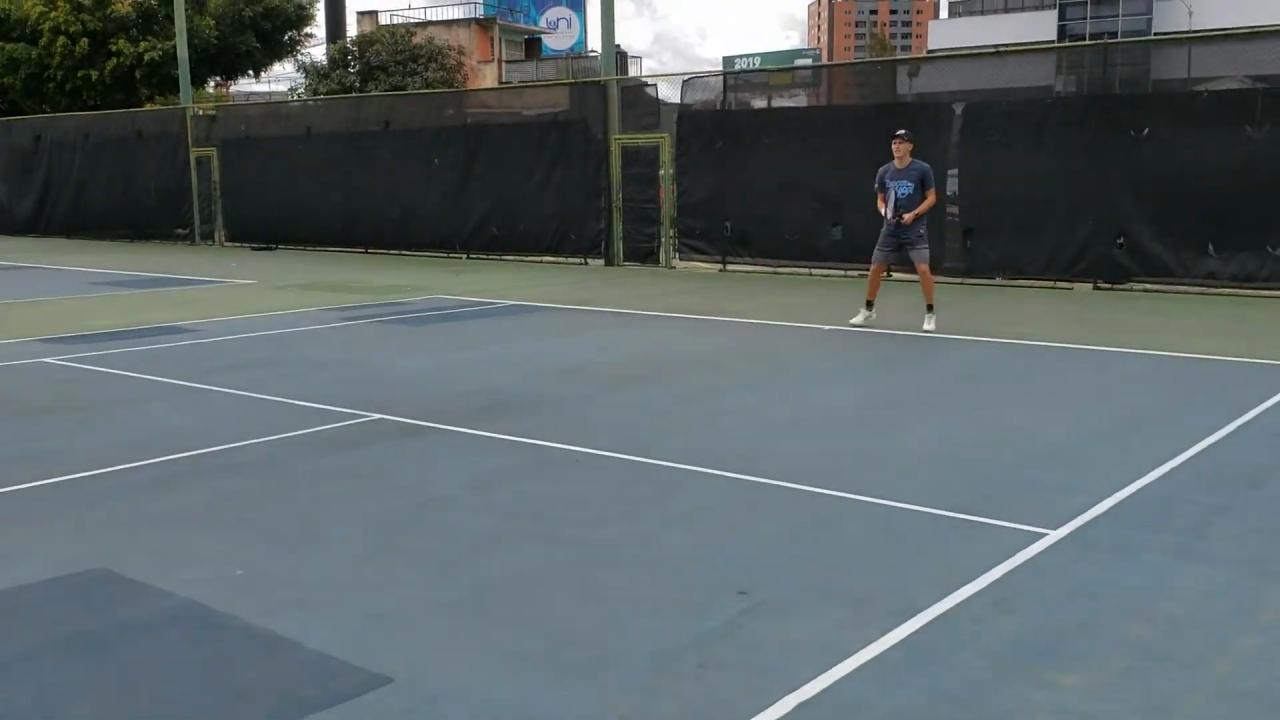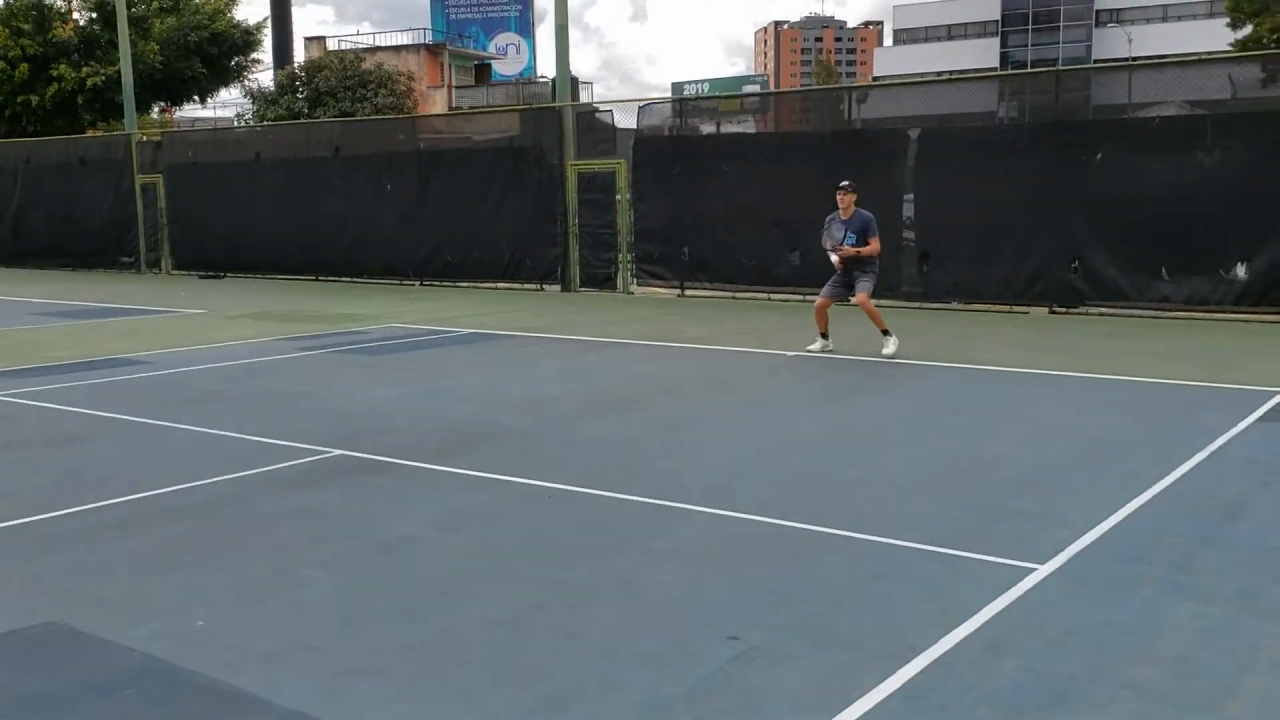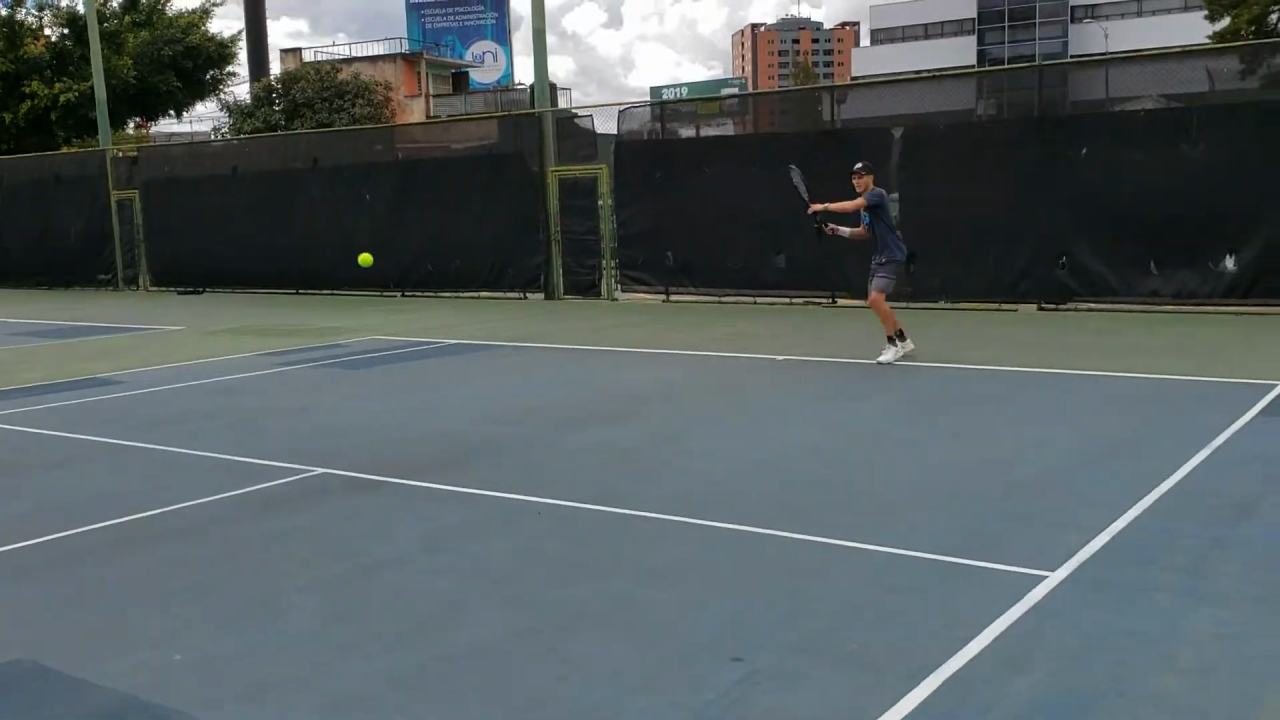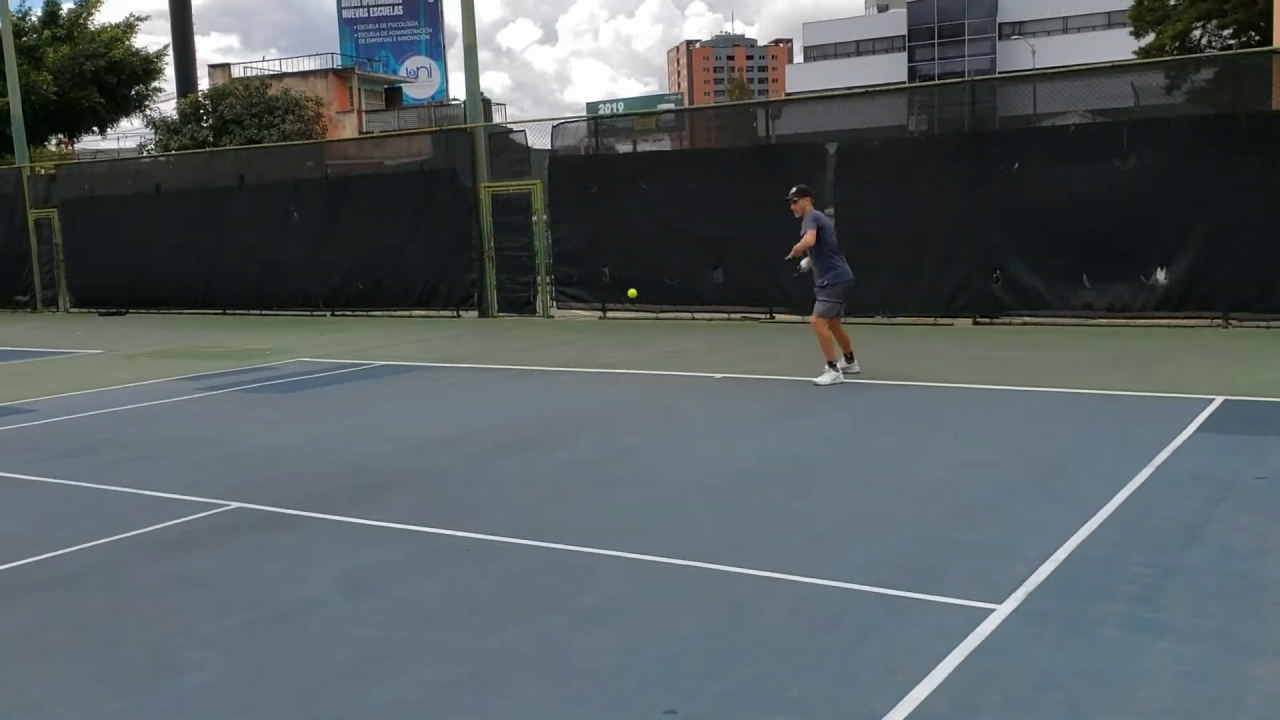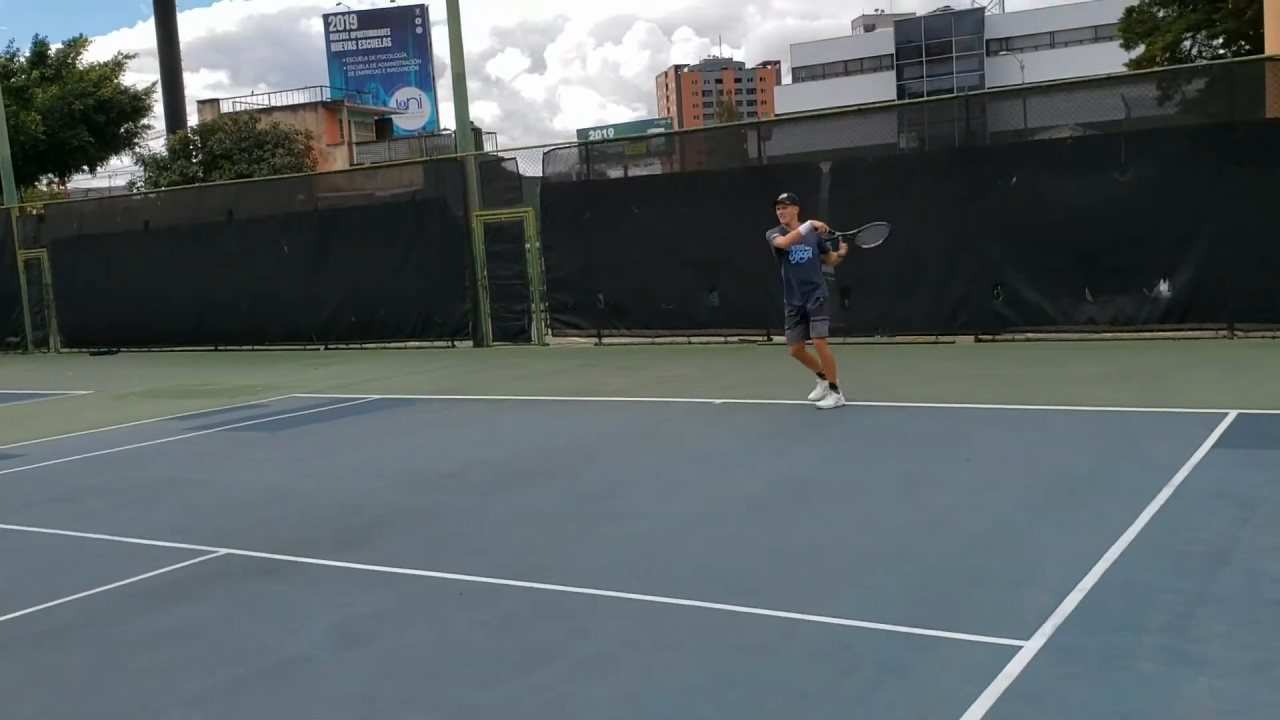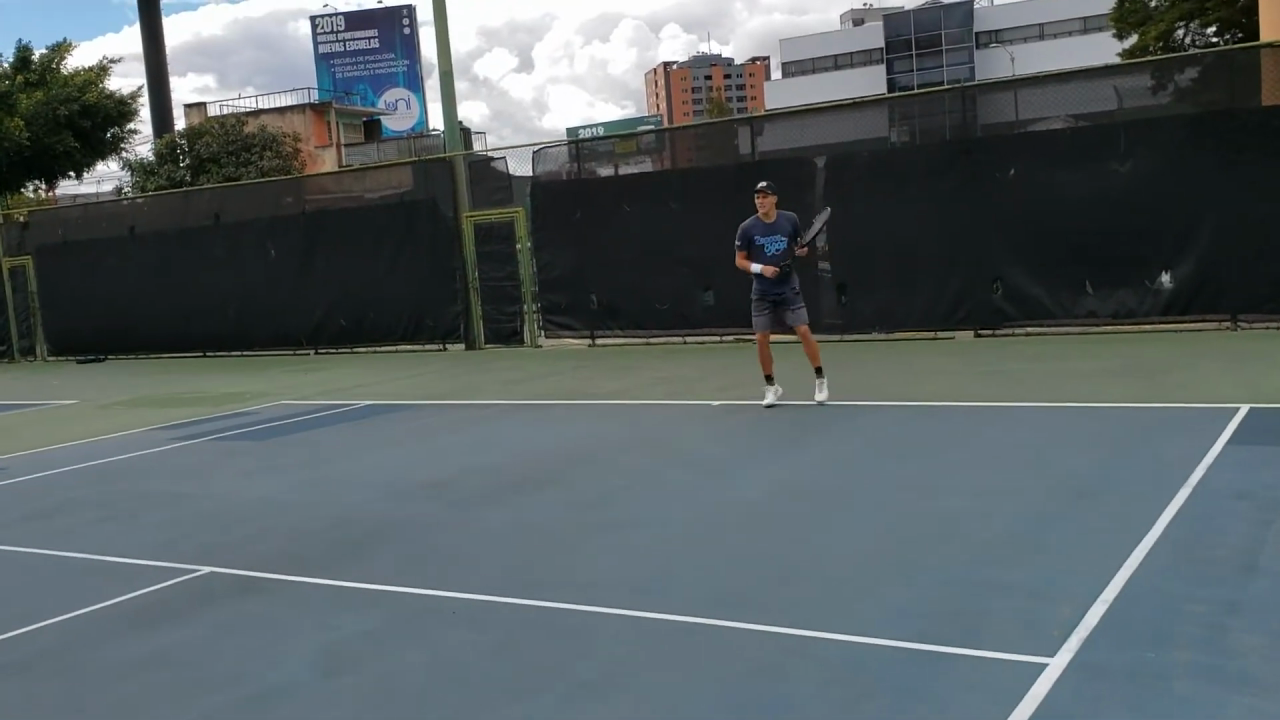
dt=0.5s
person 1, frame 1
left shoulder: (923, 169)
right shoulder: (884, 172)
left elbow: (931, 198)
left wrist: (914, 214)
right wrist: (885, 212)
left hip: (915, 229)
right hip: (891, 230)
left knee: (923, 270)
right knee: (876, 270)
left ankle: (930, 314)
right ankle: (868, 311)
person 1, frame 2
left shoulder: (866, 218)
right shoulder: (831, 220)
left elbow: (876, 247)
left wrist: (853, 251)
right wrist: (834, 258)
left hip: (865, 269)
right hip: (844, 271)
left knee: (862, 300)
right knee: (820, 305)
left ankle: (889, 337)
right ankle: (824, 341)
person 1, frame 3
left shoulder: (877, 194)
right shoulder: (863, 201)
left elbow: (851, 206)
right elbow: (864, 232)
left wrist: (824, 207)
right wrist: (839, 230)
left hip: (892, 257)
right hip: (880, 257)
left knee: (877, 298)
right knee: (873, 302)
left ankle: (894, 346)
right ankle: (903, 341)
person 1, frame 4
left shoulder: (811, 218)
right shoulder: (819, 219)
left elbow: (807, 242)
left wrist: (794, 252)
right wrist: (808, 261)
left hip: (835, 281)
right hip: (829, 281)
left knee: (817, 322)
right knee: (833, 324)
left ankle: (834, 370)
right ankle: (850, 360)
person 1, frame 5
left shoulder: (814, 234)
right shoulder: (776, 234)
left elbow: (831, 261)
right elbow: (785, 242)
left wrist: (841, 253)
right wrist: (809, 225)
left hip: (816, 297)
right hip: (793, 302)
left knee: (819, 343)
right knee: (795, 350)
left ankle: (835, 392)
right ankle: (824, 379)
person 1, frame 6
left shoulder: (790, 219)
right shoulder: (747, 228)
left elbow: (800, 244)
right elbow: (739, 260)
left wrist: (803, 250)
right wrist: (760, 269)
left hip: (788, 287)
right hip: (762, 291)
left knee: (803, 331)
right knee: (762, 339)
left ankle: (820, 379)
right ankle: (772, 387)
